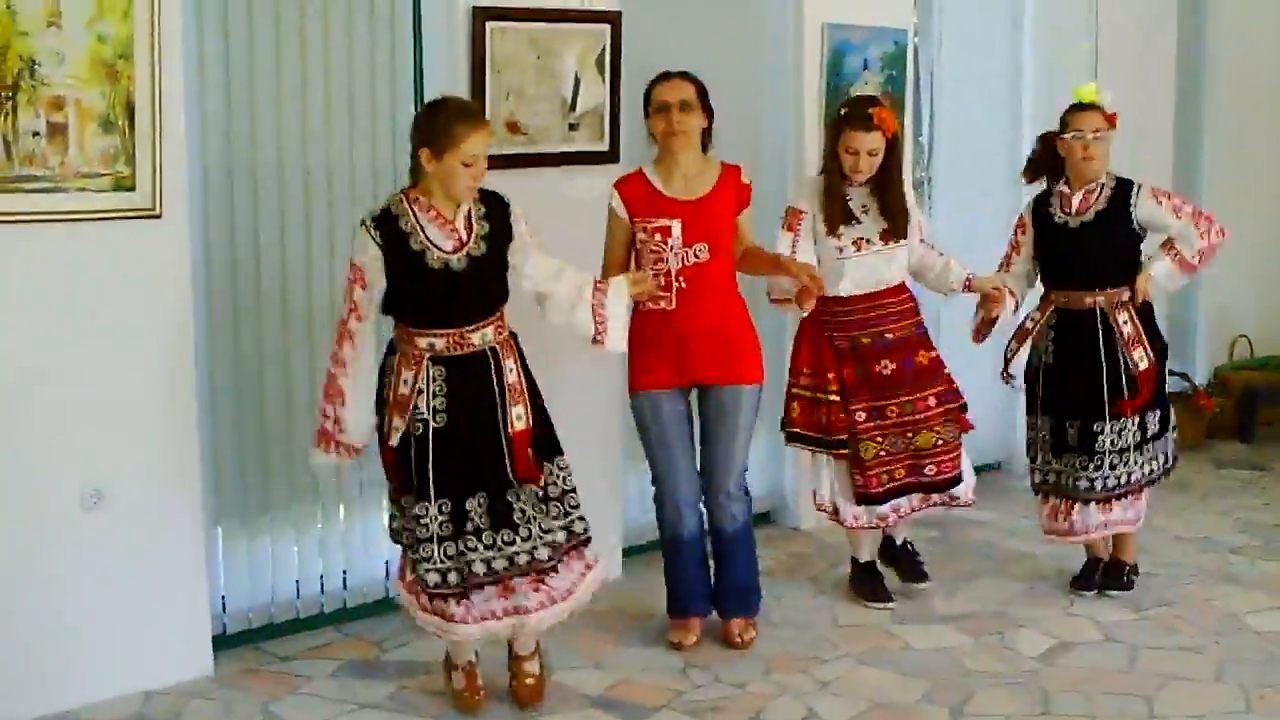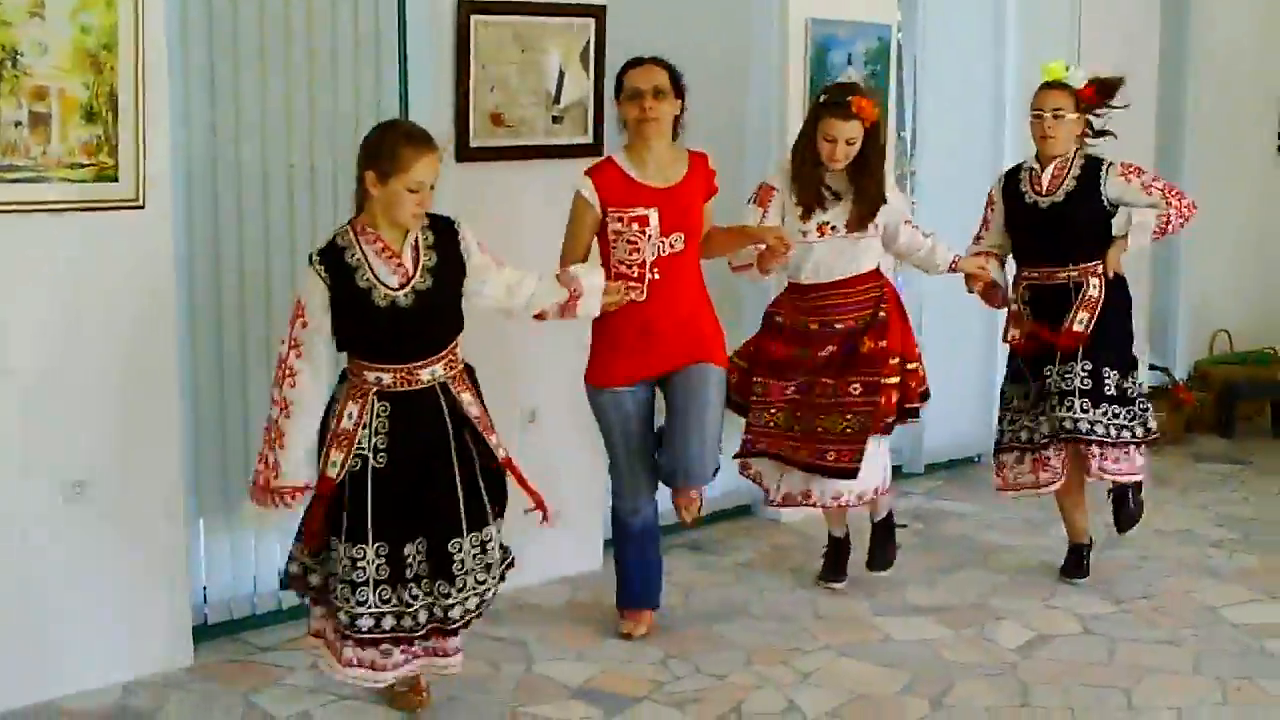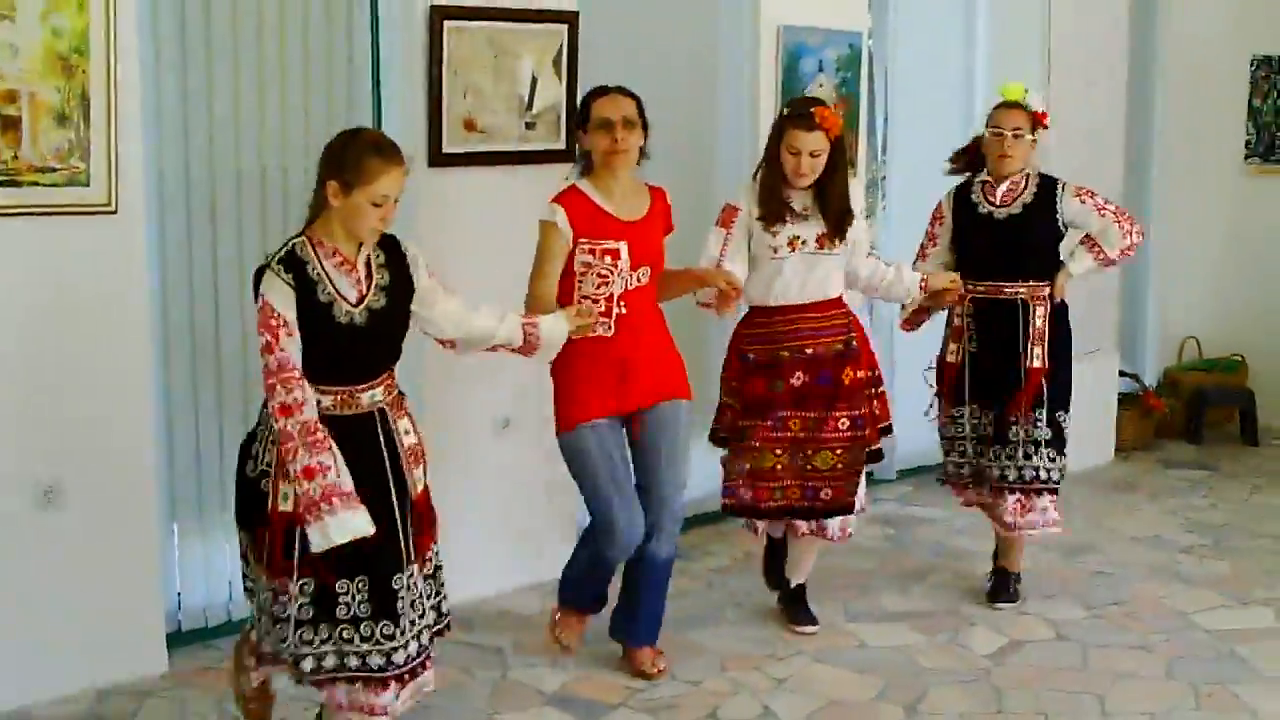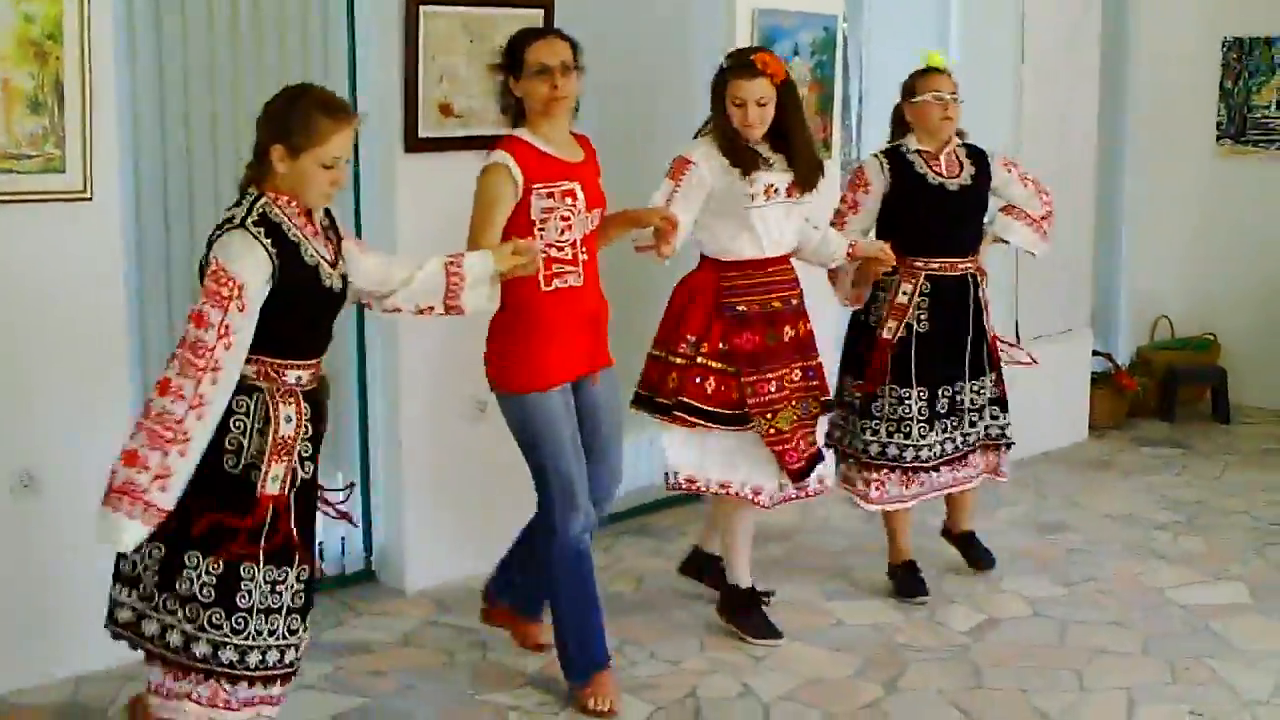
dt=0.3s
person 1, frame 1
left shoulder: (733, 183)
right shoulder: (630, 192)
right elbow: (610, 275)
left wrist: (787, 265)
left hip: (729, 351)
right hip: (656, 359)
left knee: (725, 488)
right knee: (676, 494)
left ankle: (739, 604)
right ankle: (689, 604)
person 1, frame 2
left shoulder: (700, 170)
right shoulder: (599, 182)
right elbow: (571, 267)
left wrist: (752, 233)
left hip: (693, 339)
right hip: (618, 349)
left knee: (694, 463)
right knee: (631, 484)
left ankle: (681, 470)
right ankle: (638, 598)
person 1, frame 3
left shoulder: (656, 204)
right shoulder: (565, 213)
right elbow: (539, 308)
left wrist: (698, 277)
right wrist: (564, 331)
left hip: (658, 376)
right hip: (587, 387)
left knee: (665, 518)
right knee: (620, 521)
left ankle: (639, 632)
right ankle: (579, 595)
person 1, frame 4
left shoulder: (583, 151)
right shoulder: (507, 162)
right elbow: (479, 261)
left wrist: (636, 218)
right wrist: (508, 268)
left hip: (589, 342)
right hip: (528, 352)
left knee: (599, 488)
right knee: (569, 502)
left ankle: (510, 598)
right ankle: (587, 664)
person 2, frame 1
left shoulder: (498, 215)
right shoulder: (381, 236)
left elbow: (547, 279)
right elbow: (356, 333)
left wrist: (621, 293)
right wrist: (345, 422)
left hip: (498, 382)
right hip: (423, 394)
left knee: (520, 519)
right knee: (441, 532)
left ankle: (525, 651)
right ankle: (462, 656)
person 2, frame 2
left shoulder: (449, 239)
right shoulder: (328, 268)
left elbow: (506, 286)
right elbow: (301, 368)
left wrist: (589, 284)
right wrist: (287, 464)
left hip: (448, 416)
right hip: (371, 427)
left knee: (450, 548)
right knee: (374, 565)
left ankle: (421, 652)
right ankle: (395, 666)
person 2, frame 3
left shoulder: (396, 261)
right shoulder: (281, 280)
left elbow: (454, 322)
right elbow: (287, 395)
left wrist: (547, 325)
right wrist: (327, 495)
left hip: (381, 441)
right hip: (308, 447)
left knee: (384, 596)
right knee: (306, 605)
right ankle: (253, 661)
person 2, frame 4
left shoulder: (317, 225)
right shoulder: (247, 244)
left elbow: (385, 279)
right elbow: (202, 366)
left wrist: (487, 264)
right wrist: (142, 484)
left hip: (287, 424)
right hip: (243, 427)
left knee: (259, 591)
right knee: (230, 596)
person 3, frame 1
left shoulder: (896, 194)
right shoulder: (811, 201)
left elbow: (920, 255)
right elbow: (787, 271)
left wrist: (969, 282)
right wrist: (796, 290)
left hip: (898, 326)
right hip: (836, 335)
left knee: (918, 442)
right knee: (859, 453)
left ankle: (895, 536)
right ankle: (864, 563)
person 3, frame 2
left shoulder: (876, 182)
right shoulder: (784, 182)
left elbow: (903, 235)
right elbow: (743, 246)
left wrist: (955, 262)
right wrist: (761, 256)
left hip: (867, 316)
right hip: (803, 317)
left knee: (855, 435)
right knee: (808, 433)
left ankle: (882, 516)
right ankle: (838, 538)
person 3, frame 3
left shoulder: (839, 203)
right shoulder: (749, 203)
left elbow: (862, 268)
right elbow: (719, 272)
left wrist: (922, 282)
right wrist: (721, 294)
left hip: (835, 342)
right hip: (766, 342)
left knee: (828, 467)
right knee: (768, 466)
left ankle: (795, 585)
right ankle: (773, 534)
person 3, frame 4
left shoulder: (789, 155)
right shoulder: (704, 156)
right elbow: (661, 221)
left wrist: (851, 248)
right wrist: (661, 236)
left hip: (779, 298)
right hip: (726, 302)
left knee: (774, 436)
right knee: (743, 443)
left ankle: (708, 553)
right ankle: (739, 591)
person 4, frame 1
left shoulder: (1135, 198)
right shoulder: (1038, 206)
left elbow: (1207, 232)
right elbow: (1016, 274)
left wrist: (1155, 275)
right wrist: (993, 309)
left hip: (1121, 336)
right hip: (1059, 340)
left knee: (1121, 450)
right knee: (1068, 454)
left ankle: (1125, 556)
right ankle: (1095, 553)
person 4, frame 2
left shoulder: (1105, 174)
right shoulder: (1009, 183)
left elbow: (1179, 204)
right elbow: (988, 246)
left wrist: (1124, 243)
right wrist: (987, 280)
left hip: (1093, 305)
right hip: (1035, 313)
left knee: (1087, 406)
right knee: (1047, 426)
left ankle: (1127, 477)
right ankle: (1078, 538)
person 4, frame 3
left shoulder: (1059, 196)
right shoulder: (957, 201)
left elbow: (1126, 230)
right elbow: (929, 266)
left wrist: (1069, 270)
right wrist: (927, 298)
left hip: (1033, 336)
right hip: (973, 335)
left knee: (1027, 440)
right knee: (975, 441)
left ankle: (1008, 563)
right ankle: (1007, 532)
person 4, frame 4
left shoulder: (982, 163)
right shoulder: (882, 166)
left elbow: (1036, 201)
right elbow: (844, 235)
left wrist: (991, 237)
right wrist: (867, 270)
left hip: (962, 306)
right hip: (901, 310)
left knee: (969, 421)
right knee: (897, 427)
left ankle: (960, 524)
right ankle: (901, 557)
